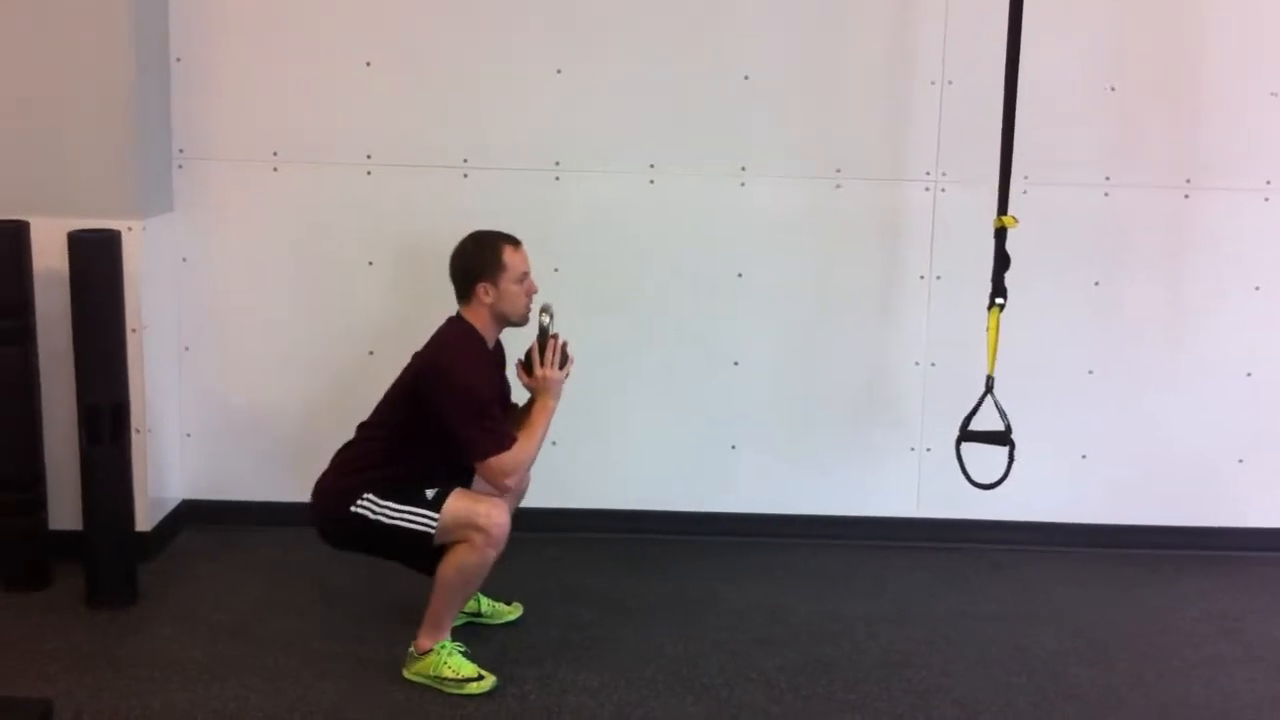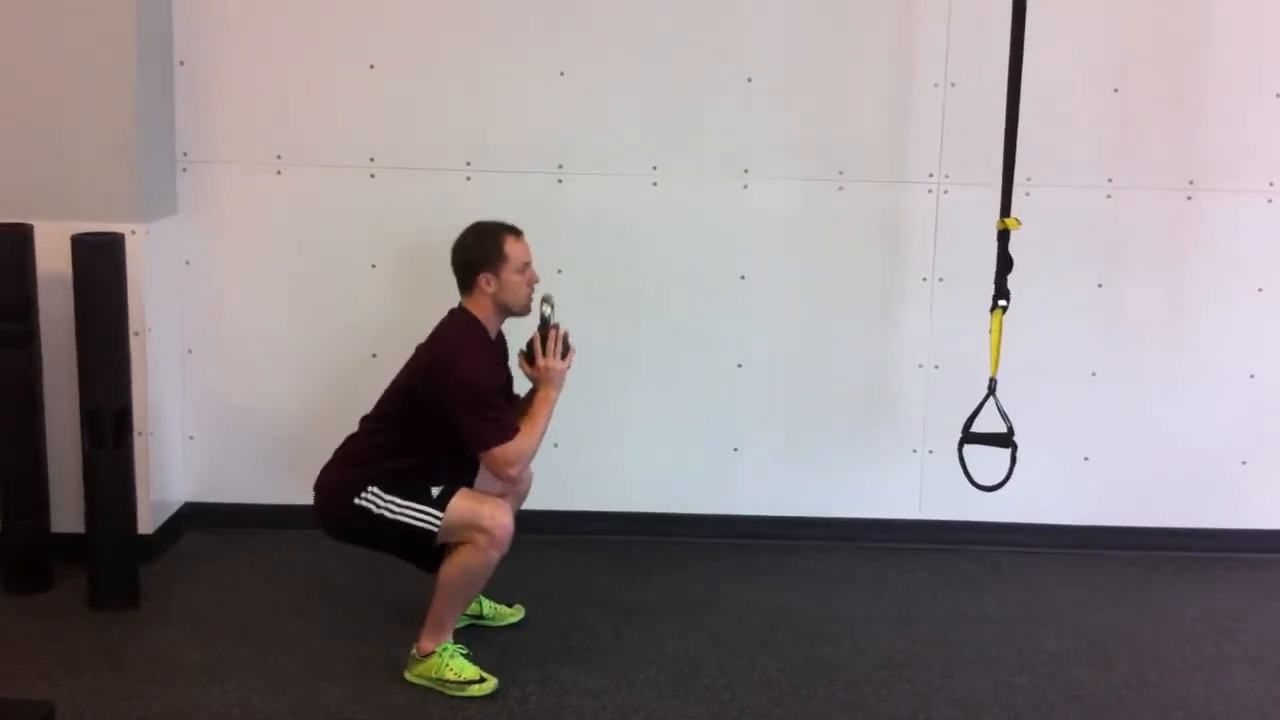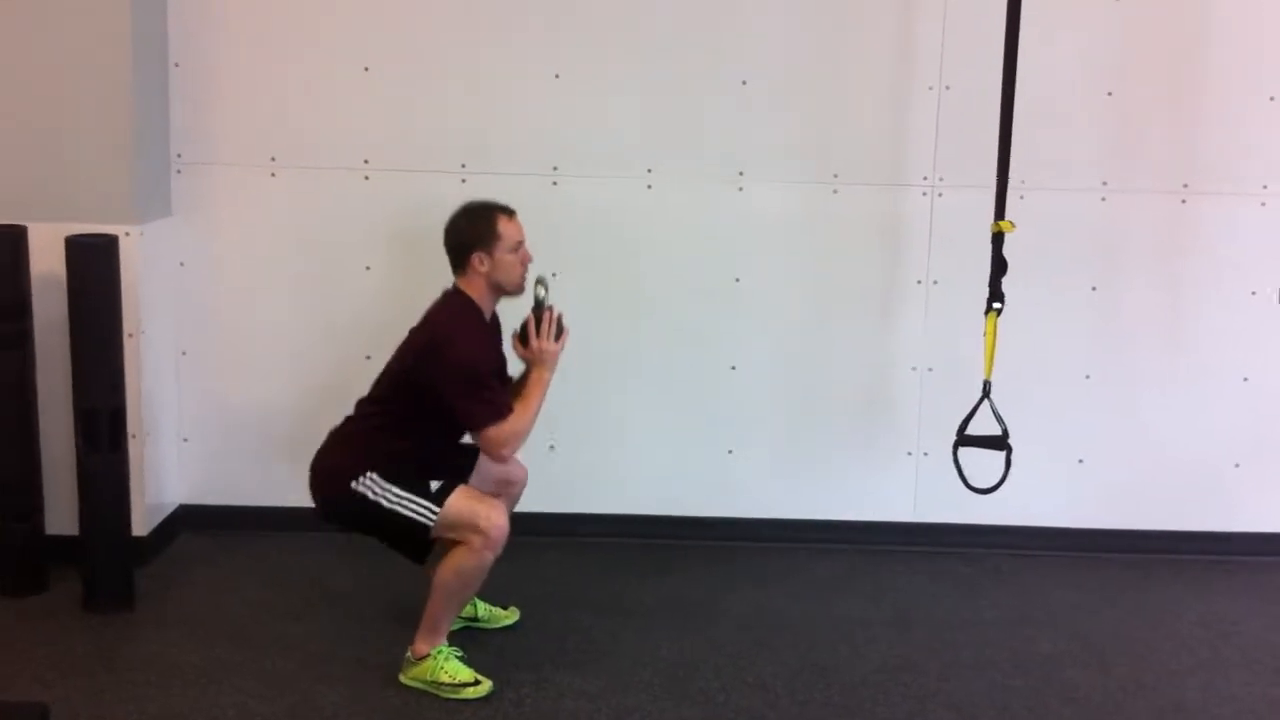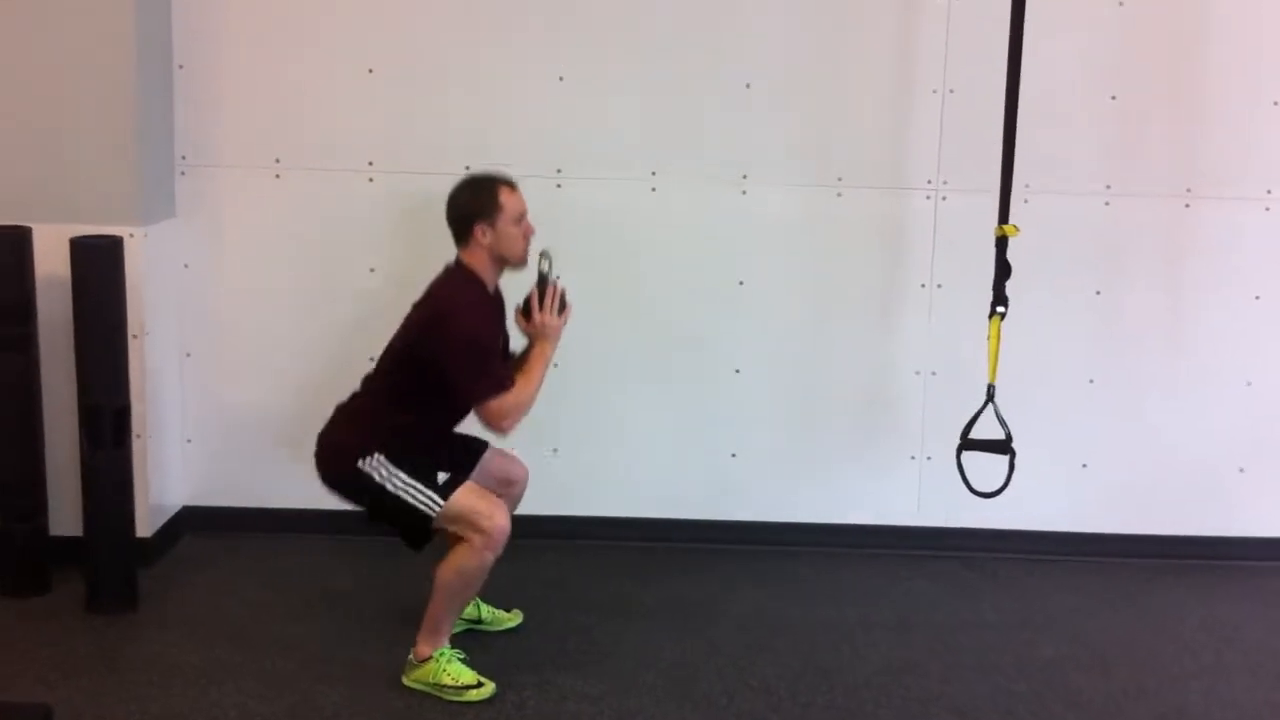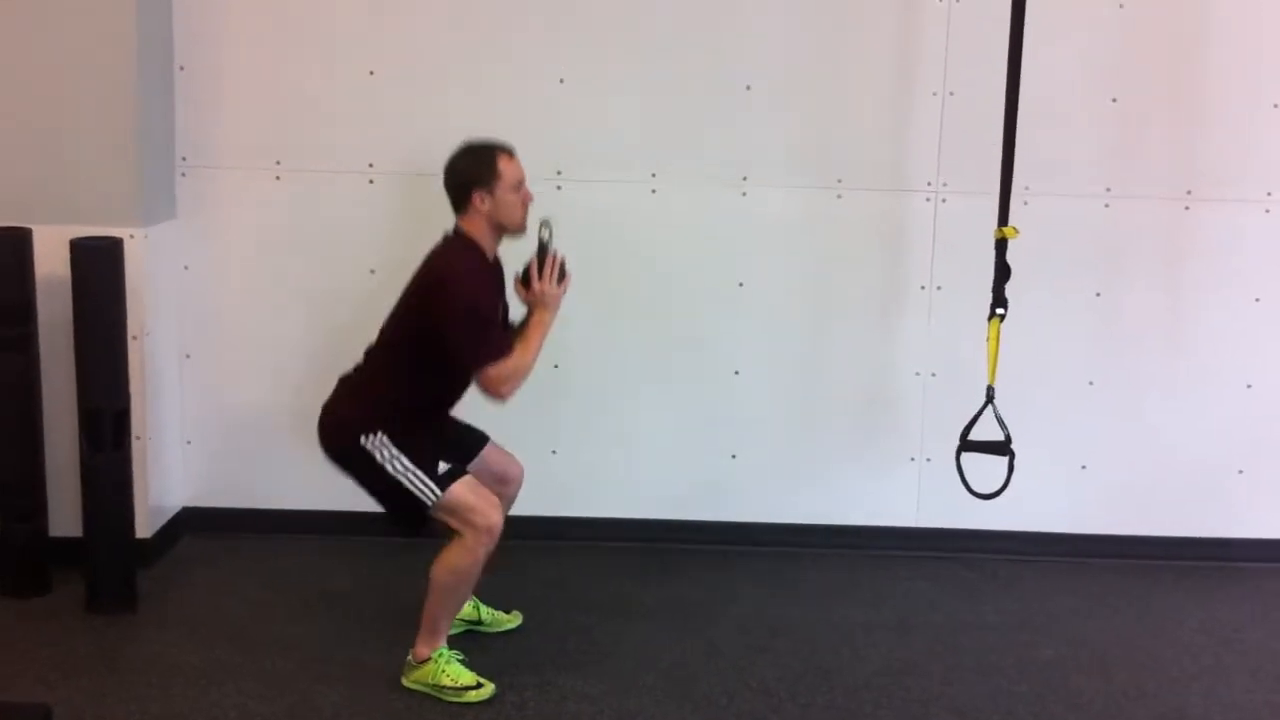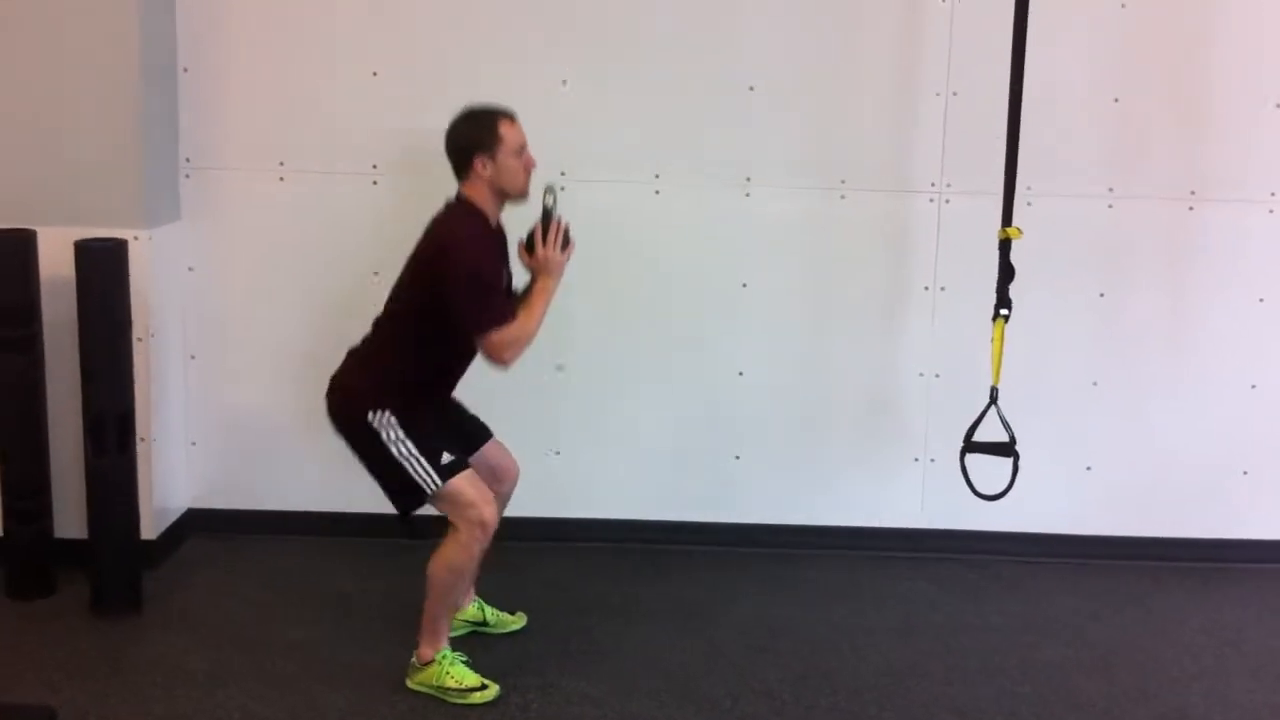
dt=0.1s
person 1, frame 1
left shoulder: (479, 345)
right shoulder: (457, 364)
left elbow: (503, 442)
right elbow: (503, 473)
left wrist: (536, 396)
right wrist: (549, 398)
left hip: (394, 476)
right hip: (353, 500)
left knee: (515, 480)
right knee: (490, 522)
left ankle: (456, 596)
right ankle: (428, 650)
person 1, frame 2
left shoulder: (481, 336)
right shoulder: (461, 356)
left elbow: (503, 432)
right elbow: (506, 459)
left wrist: (538, 384)
right wrist: (551, 388)
left hip: (402, 467)
right hip: (356, 493)
left knee: (516, 481)
right knee: (493, 524)
left ankle: (457, 598)
right ankle: (430, 652)
person 1, frame 3
left shoulder: (476, 319)
right shoulder: (456, 337)
left elbow: (499, 414)
right elbow: (501, 442)
left wrist: (533, 368)
right wrist: (544, 369)
left hip: (399, 454)
right hip: (353, 475)
left knee: (510, 479)
right knee: (489, 525)
left ankle: (454, 599)
right ankle: (425, 654)
person 1, frame 4
left shoulder: (479, 290)
right shoulder: (460, 307)
left elbow: (497, 382)
right elbow: (502, 414)
left wrist: (532, 341)
right wrist: (546, 344)
left hip: (407, 434)
right hip: (362, 450)
left knee: (511, 477)
right knee: (487, 522)
left ankle: (457, 602)
right ankle: (426, 657)
person 1, frame 5
left shoulder: (480, 261)
right shoulder: (459, 275)
left elbow: (497, 352)
right elbow: (501, 382)
left wrist: (532, 311)
right wrist: (545, 312)
left hip: (408, 413)
right hip: (365, 425)
left knee: (506, 474)
right knee: (483, 518)
left ankle: (457, 603)
right ankle: (426, 657)
person 1, frame 6
left shoulder: (481, 226)
right shoulder: (463, 239)
left elbow: (496, 322)
right elbow: (502, 348)
left wrist: (537, 275)
right wrist: (548, 279)
left hip: (417, 391)
right hip: (377, 401)
left knee: (501, 473)
right knee: (473, 512)
left ankle: (462, 605)
right ankle: (429, 659)
